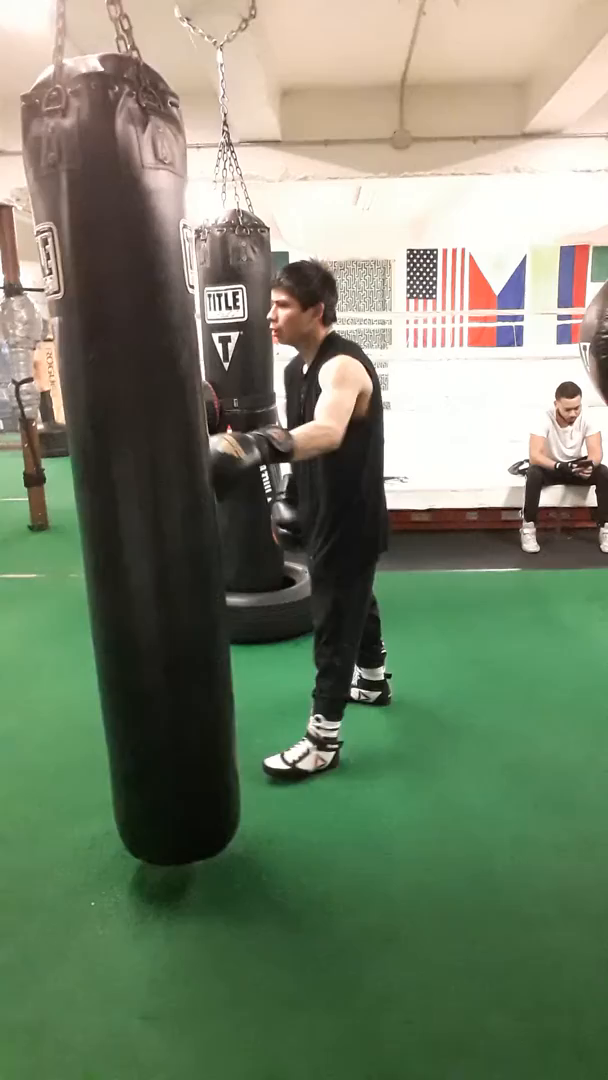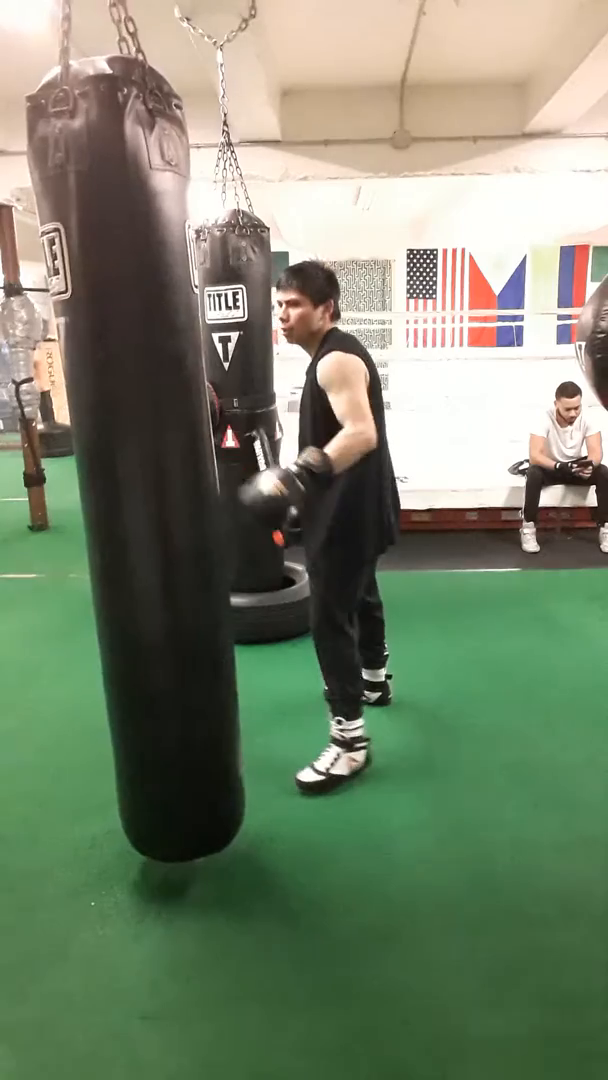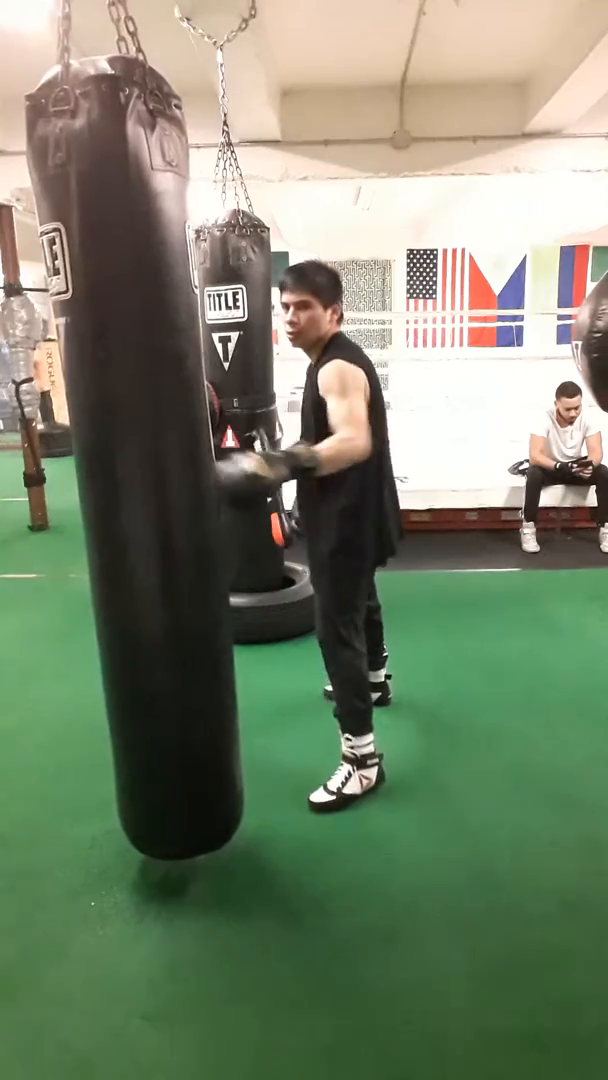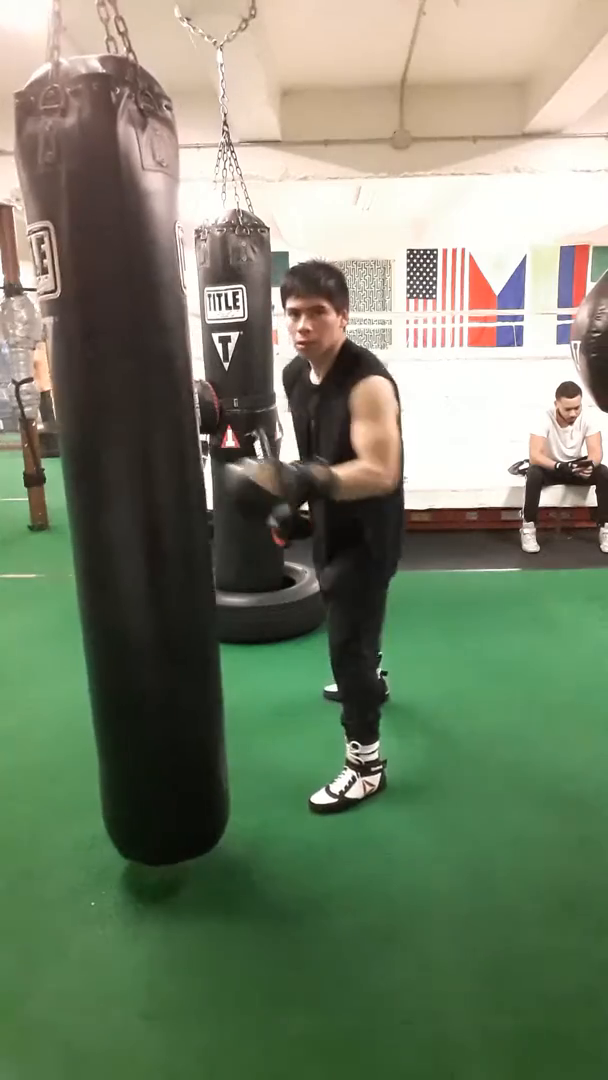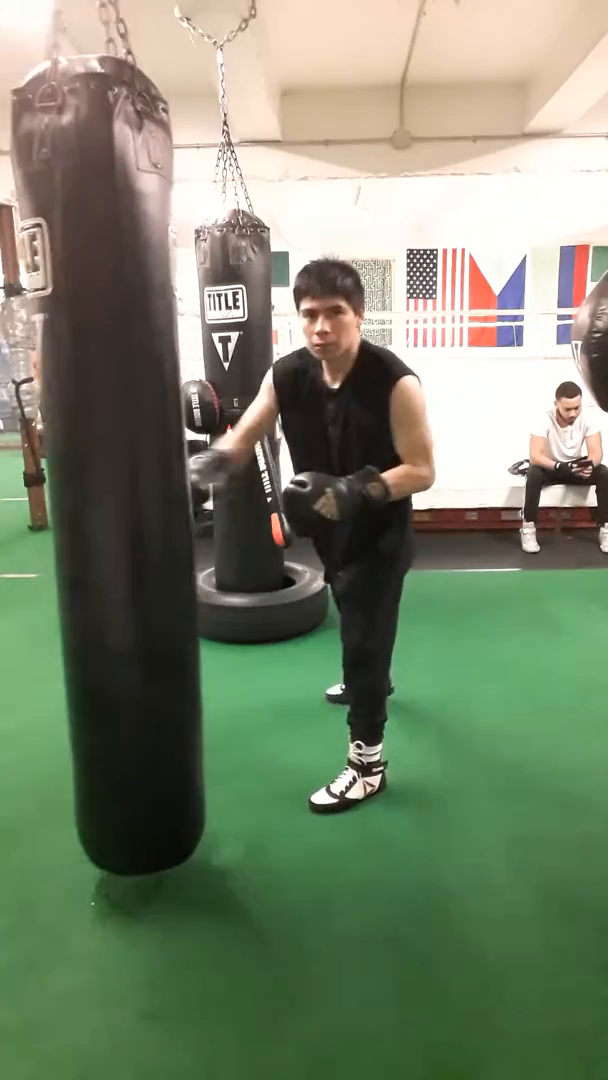
dt=0.2s
person 1, frame 1
left shoulder: (342, 365)
right shoulder: (299, 367)
left elbow: (328, 433)
left wrist: (250, 446)
right wrist: (297, 501)
left hip: (350, 515)
right hip: (328, 508)
left knee: (332, 621)
right knee: (355, 598)
left ankle: (323, 739)
right ankle: (372, 679)
person 1, frame 2
left shoulder: (336, 359)
right shoulder: (334, 355)
left elbow: (361, 434)
left wrist: (295, 475)
right wrist: (298, 476)
left hip: (347, 512)
right hip: (354, 507)
left knee: (331, 616)
right knee: (361, 596)
left ankle: (350, 740)
right ankle: (374, 679)
person 1, frame 3
left shoulder: (341, 367)
right shoulder: (325, 363)
left elbow: (355, 442)
left wrist: (281, 464)
right wrist: (289, 463)
left hip: (351, 519)
right hip: (346, 514)
left knee: (335, 628)
right knee: (359, 604)
left ankle: (362, 758)
right ankle: (373, 678)
person 1, frame 4
left shoulder: (368, 382)
right shoulder: (295, 373)
left elbow: (382, 474)
left wrist: (294, 479)
right wrist: (284, 481)
left hip: (366, 533)
right hip: (328, 527)
left knee: (348, 637)
right knee: (350, 623)
left ankle: (365, 764)
right ankle: (370, 680)
person 1, frame 5
left shoulder: (396, 384)
right shoulder: (289, 373)
left elbow: (421, 471)
right elbow: (248, 431)
left wrist: (354, 493)
right wrist: (209, 465)
left hip: (379, 536)
right hip: (333, 532)
left knee: (363, 641)
right knee: (359, 624)
left ankle: (367, 765)
right ankle: (369, 680)
